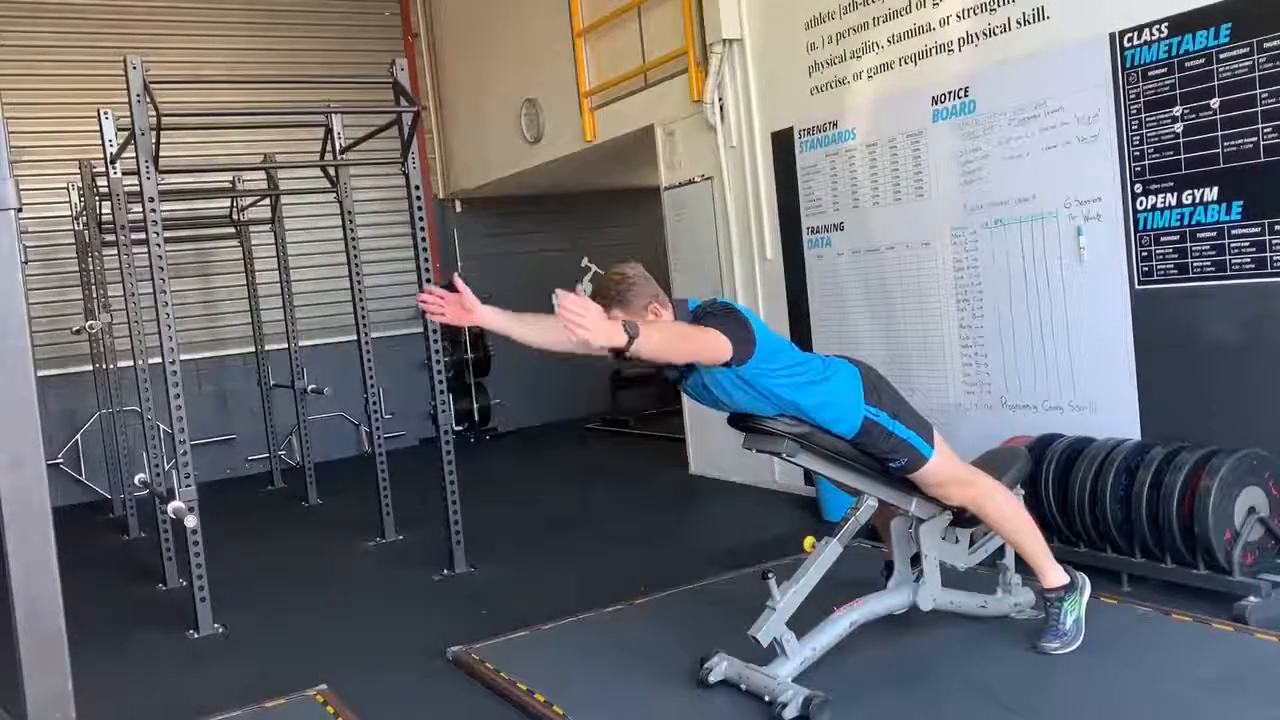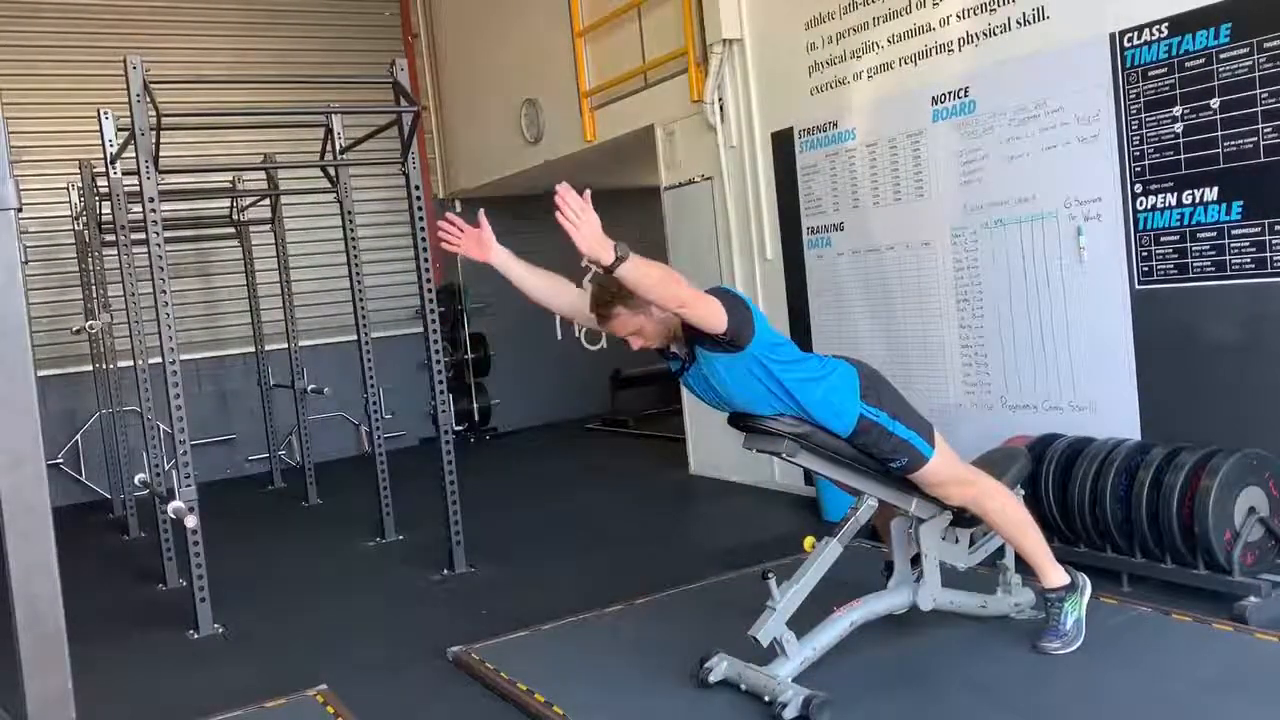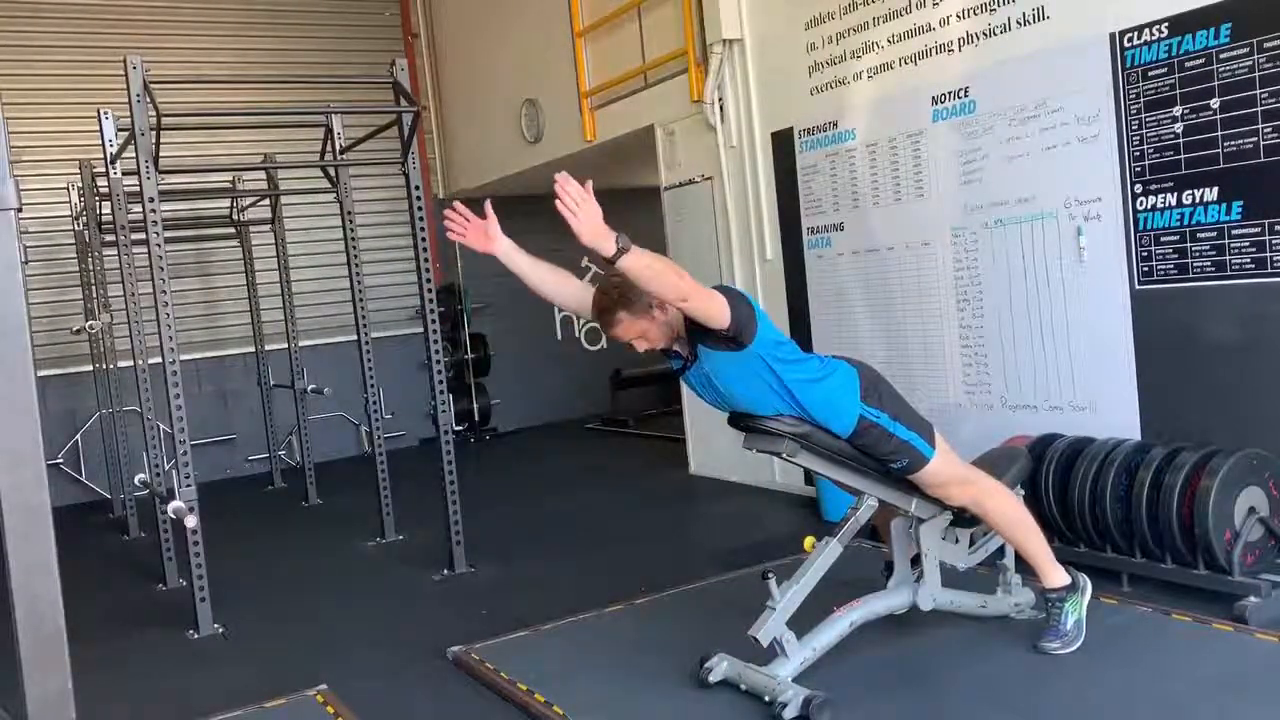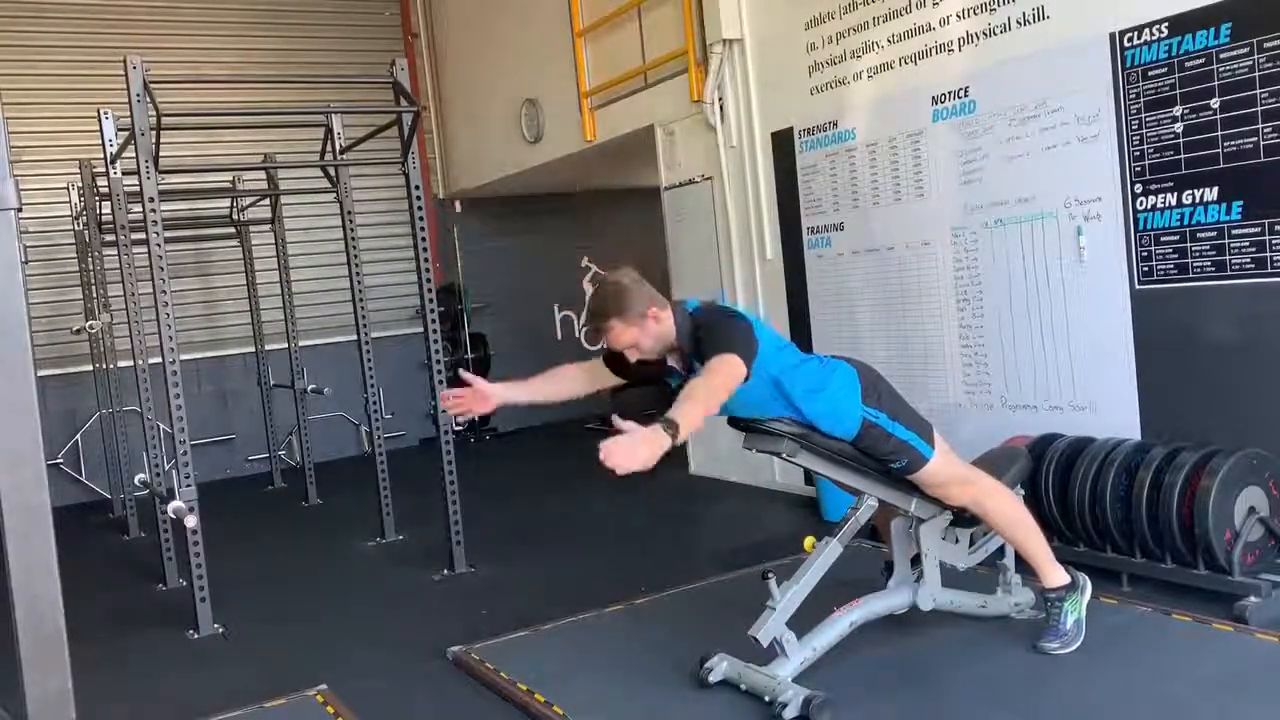
dt=0.5s
person 1, frame 1
left shoulder: (720, 320)
right shoulder: (668, 334)
left elbow: (695, 348)
right elbow: (569, 335)
left wrist: (618, 338)
right wrist: (483, 315)
left hip: (855, 402)
right hip: (819, 422)
left knee: (957, 486)
right knee: (874, 501)
left ankle: (1061, 587)
person 1, frame 2
left shoulder: (722, 313)
right shoulder: (663, 329)
left elbow: (678, 293)
right elbow: (569, 300)
left wrist: (606, 253)
right wrist: (495, 255)
left hip: (852, 400)
right hip: (819, 422)
left knee: (956, 485)
right knee: (875, 499)
left ankle: (1061, 585)
person 1, frame 3
left shoulder: (725, 311)
right shoulder: (667, 328)
left elbow: (681, 286)
right elbow: (572, 295)
left wrist: (607, 244)
right wrist: (500, 247)
left hip: (854, 403)
right hip: (819, 425)
left knee: (958, 485)
left ankle: (1061, 585)
person 1, frame 4
left shoulder: (719, 327)
right shoulder: (652, 346)
left elbow: (716, 384)
right elbow: (584, 374)
left wrist: (661, 438)
right wrist: (502, 392)
left hip: (852, 402)
right hip: (820, 420)
left knee: (956, 485)
left ankle: (1062, 588)
right ankle: (915, 572)
